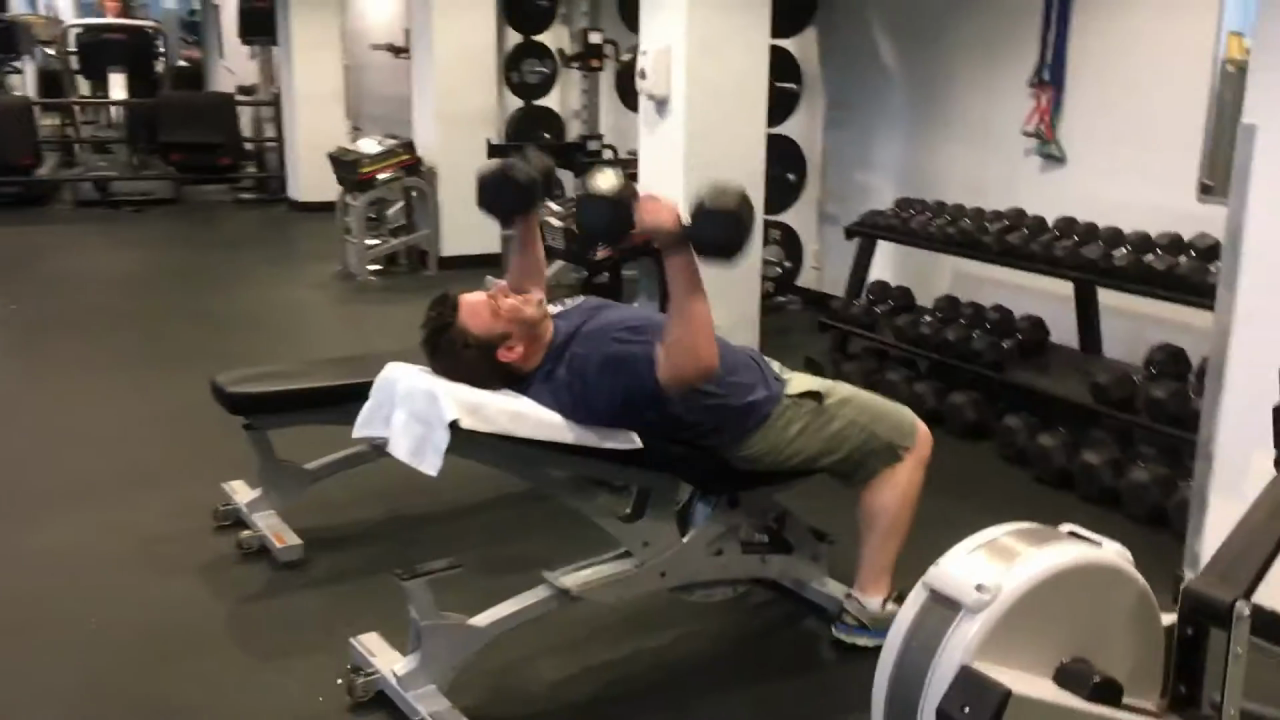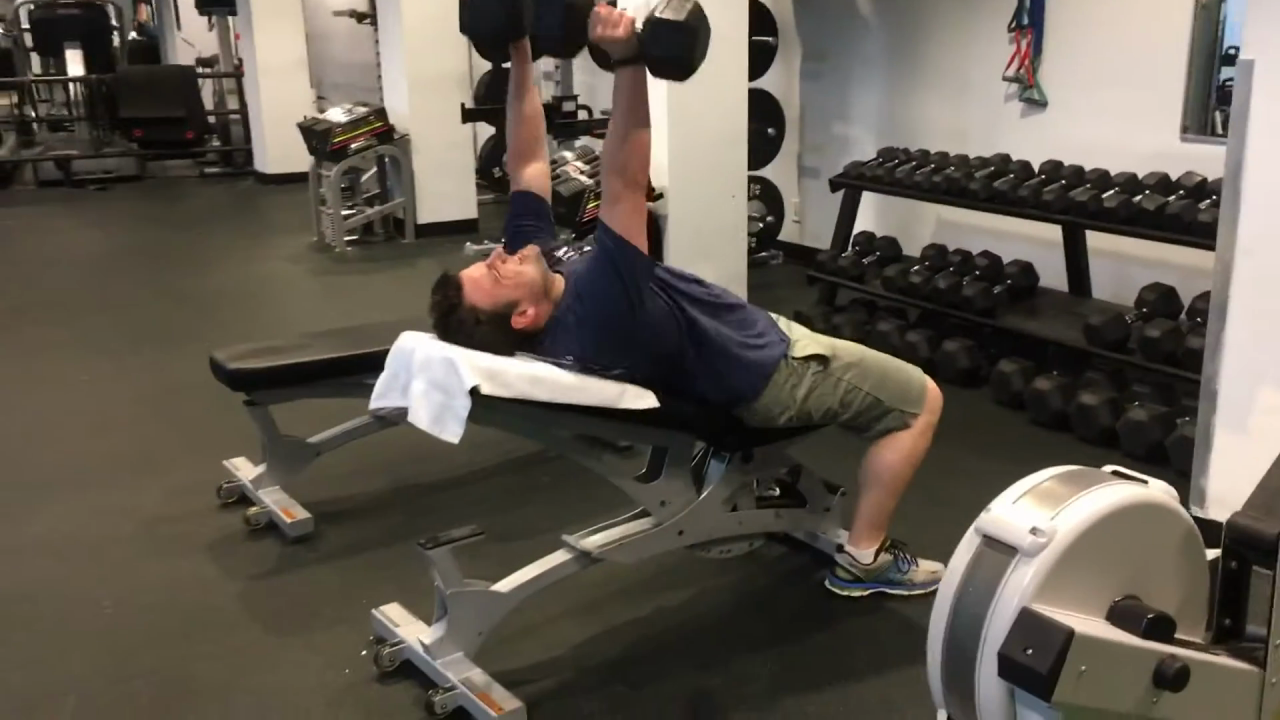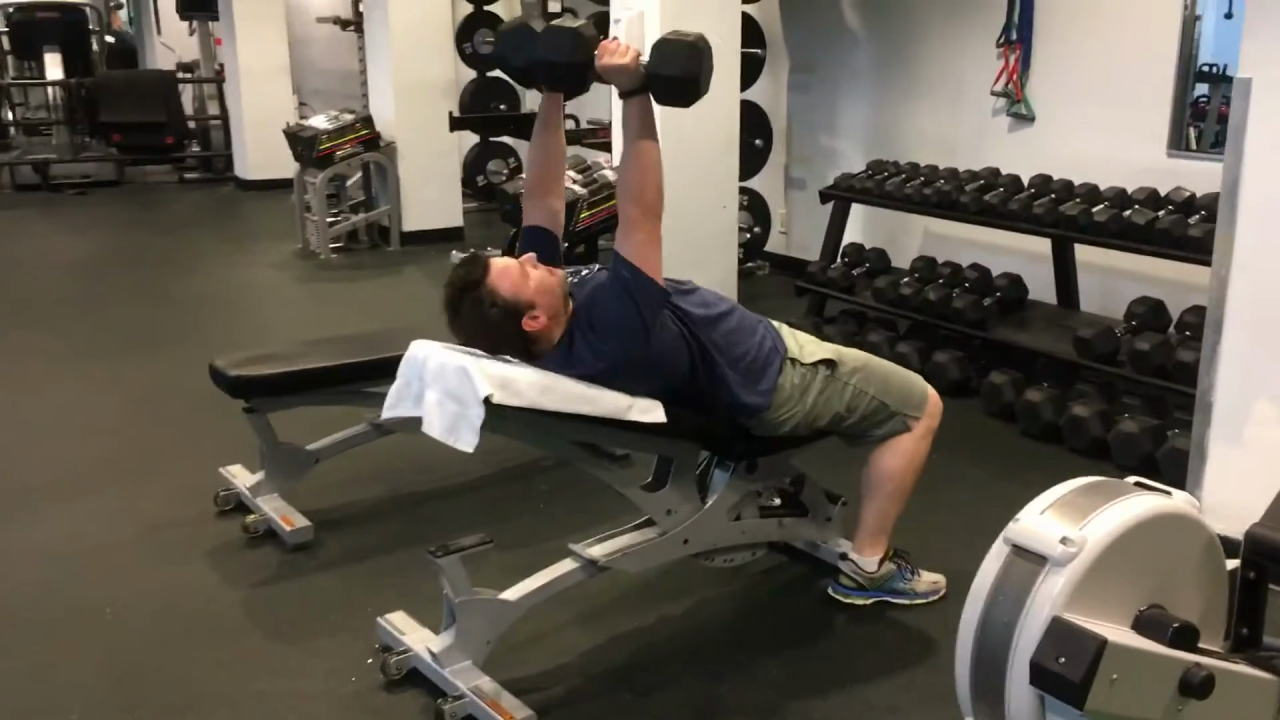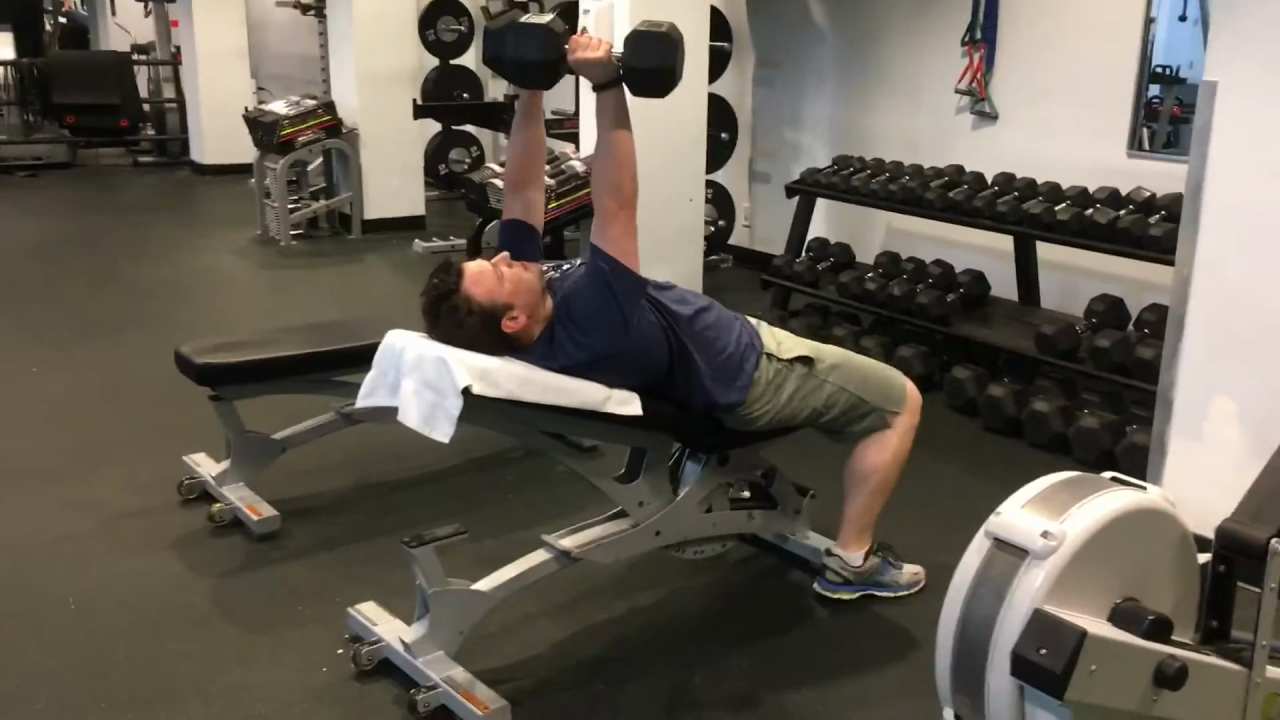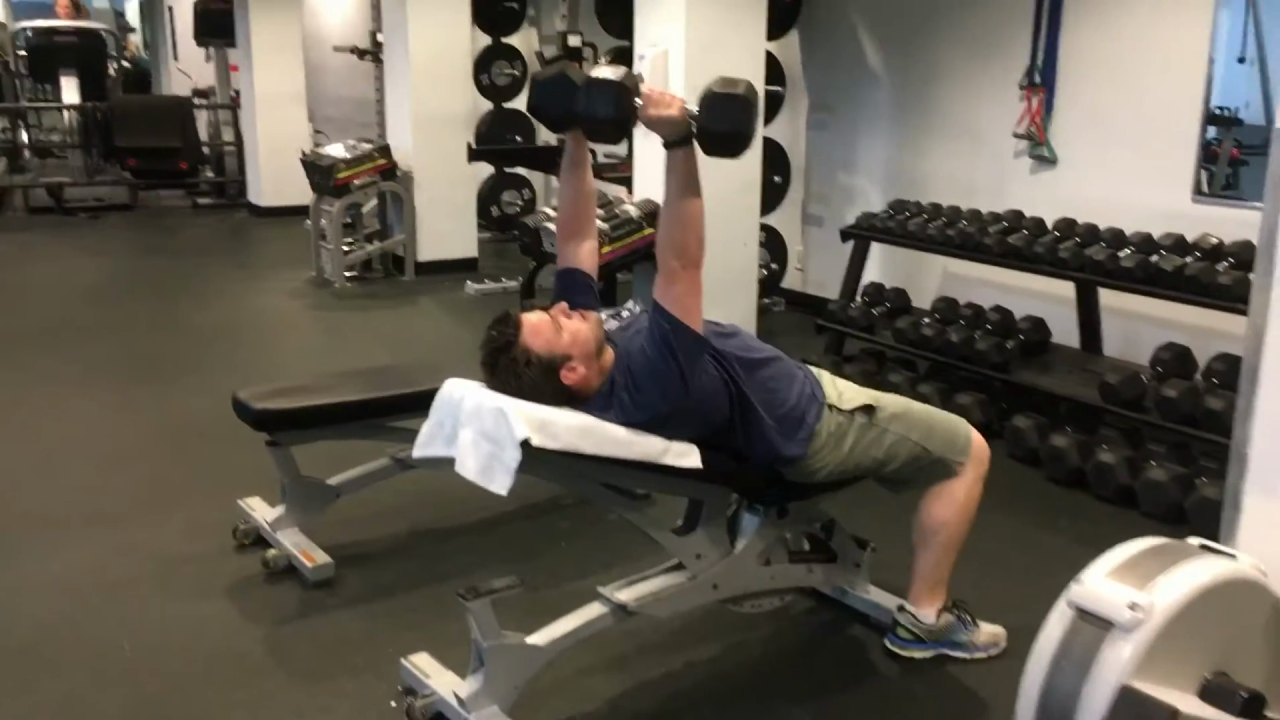
dt=0.4s
person 1, frame 1
left shoulder: (537, 351)
right shoulder: (585, 376)
left elbow: (528, 294)
right elbow: (696, 360)
left wrist: (525, 216)
right wrist: (672, 245)
left hip: (738, 385)
right hip: (754, 412)
right knee: (909, 438)
right ankle: (868, 607)
person 1, frame 2
left shoulder: (527, 251)
right shoulder: (594, 313)
left elbow: (526, 161)
right elbow: (625, 186)
left wrist: (519, 52)
right wrist: (627, 62)
left hip: (745, 338)
right hip: (766, 373)
right knee: (920, 401)
right ankle: (863, 559)
person 1, frame 3
left shoulder: (533, 293)
right shoulder: (610, 340)
left elbow: (543, 196)
right elbow: (640, 217)
left wrist: (552, 95)
right wrist: (634, 91)
right hip: (768, 381)
right knee: (919, 407)
right ankle: (868, 567)
person 1, frame 4
right shoulder: (591, 334)
left elbow: (523, 190)
right elbow: (616, 208)
left wrist: (530, 90)
right wrist: (606, 84)
left hip: (721, 341)
right hip: (746, 376)
right knee: (900, 402)
right ankle: (850, 560)
person 1, frame 5
left shoulder: (581, 341)
right shoulder: (647, 390)
left elbow: (576, 239)
right elbow: (680, 266)
left wrist: (576, 137)
right wrist: (678, 141)
right hip: (807, 424)
right knee: (967, 451)
right ankle: (924, 617)
